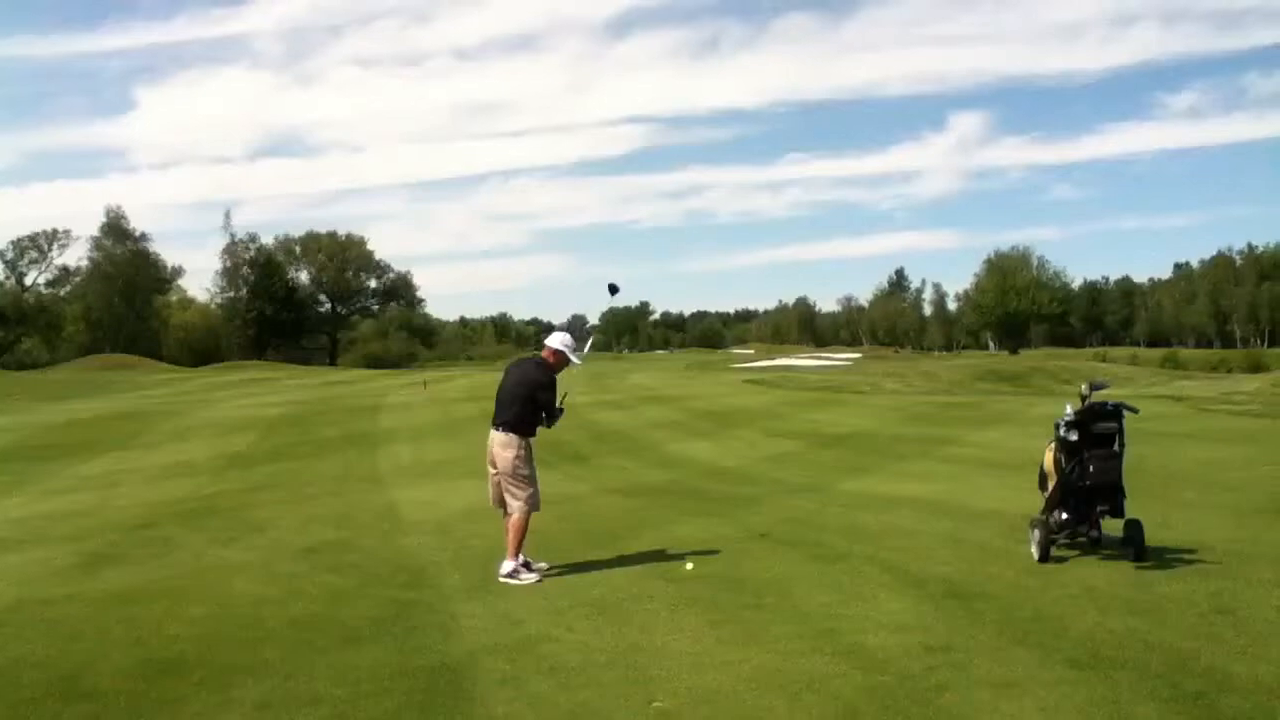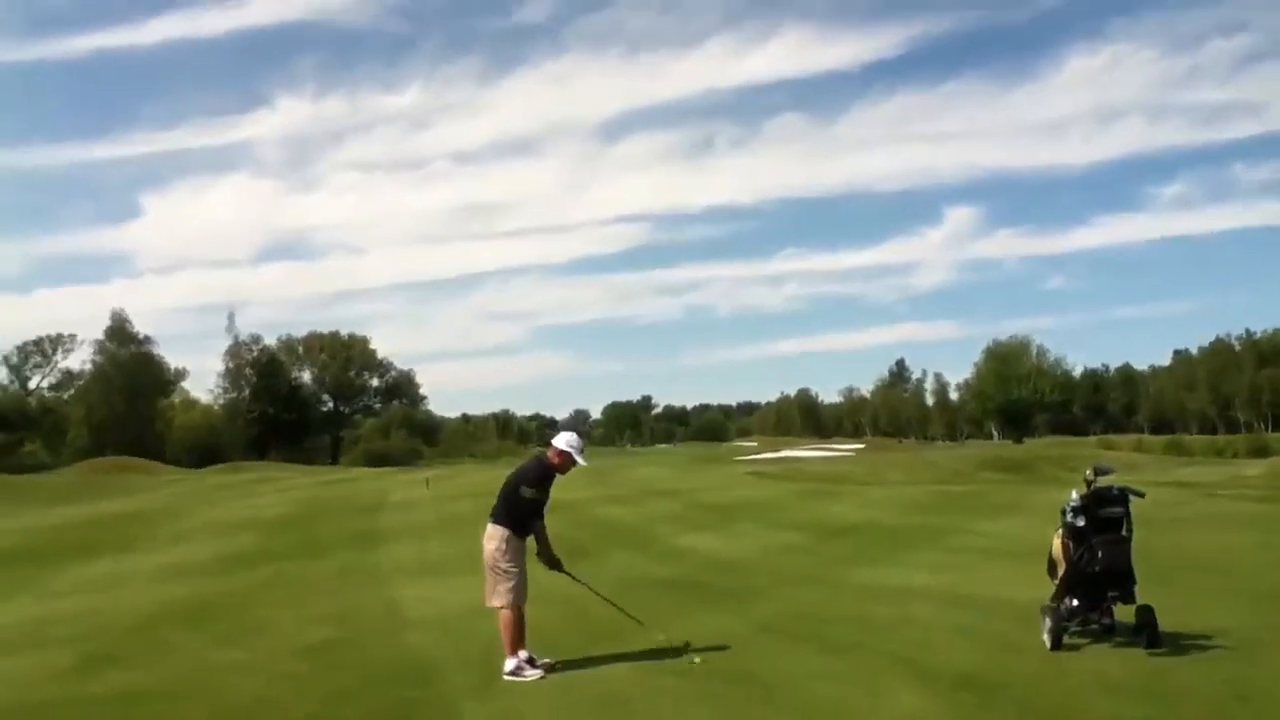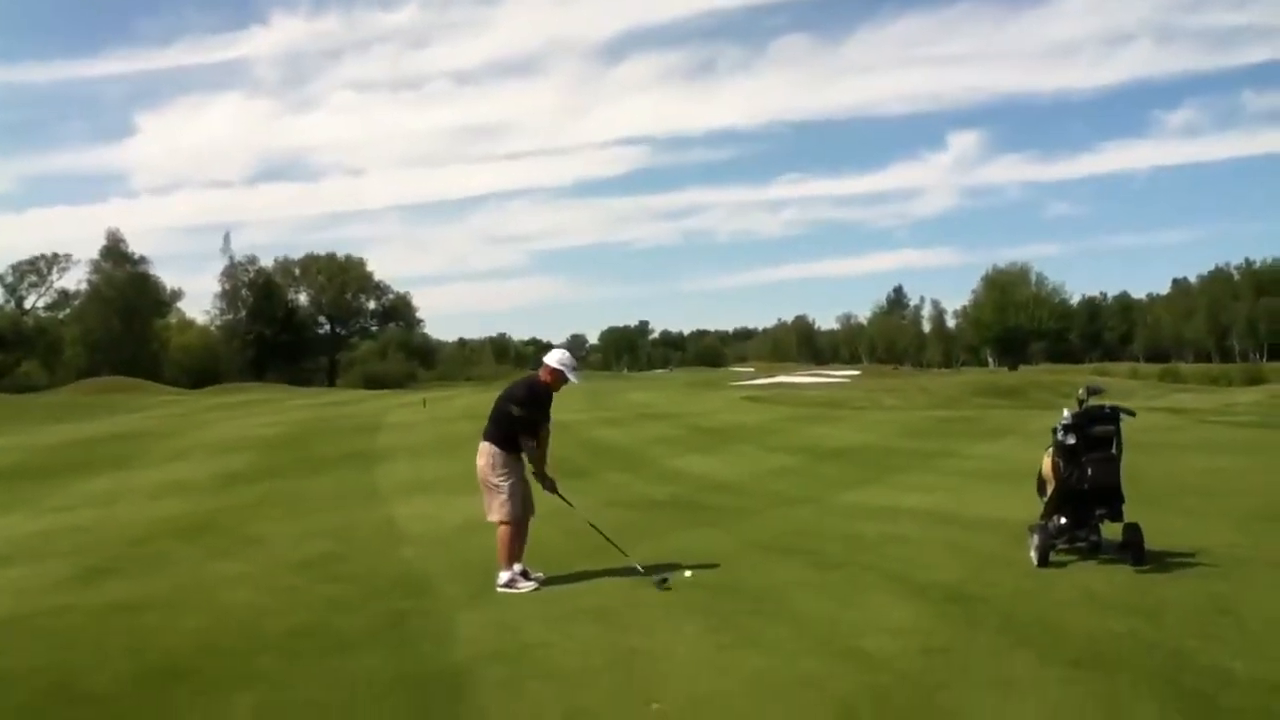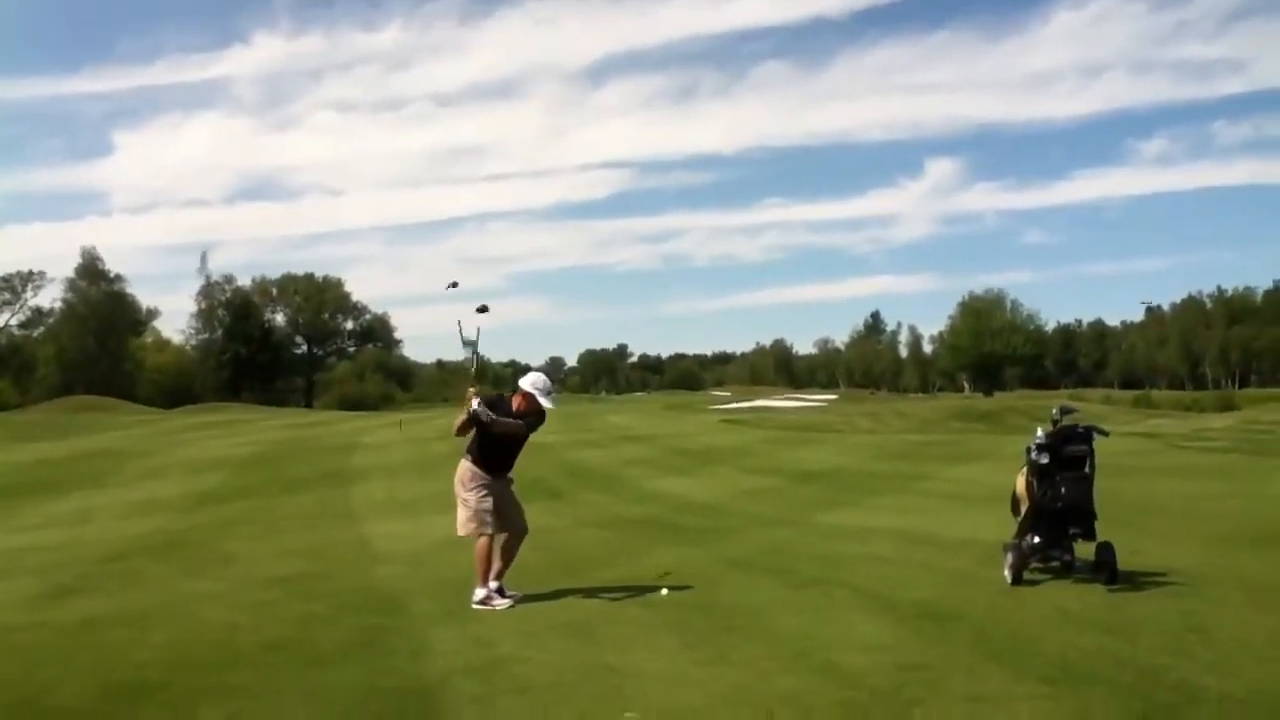
dt=0.7s
person 1, frame 1
left shoulder: (517, 366)
right shoulder: (544, 378)
right elbow: (551, 418)
left wrist: (535, 416)
right wrist: (555, 414)
left hip: (497, 437)
right hip: (513, 442)
left knee: (510, 505)
right knee: (523, 506)
left ankle: (517, 557)
right ankle: (509, 566)
person 1, frame 2
left shoulder: (543, 469)
right shoulder: (535, 473)
left elbow: (535, 517)
right elbow: (534, 519)
left wrist: (545, 550)
right wrist: (547, 552)
left hip: (511, 536)
right hip: (503, 537)
left knee: (516, 599)
right knee: (508, 600)
left ankle: (522, 654)
right ankle: (511, 663)
person 1, frame 3
left shoulder: (543, 392)
right shoulder: (522, 393)
left elbow: (543, 430)
right elbow: (525, 439)
left wrist: (542, 467)
right wrist: (542, 474)
left hip: (510, 455)
right hip: (496, 455)
left knee: (523, 513)
right knee: (508, 515)
left ankle: (517, 567)
right ankle: (506, 576)
person 1, frame 4
left shoulder: (536, 416)
right shoulder: (491, 402)
left elbow: (516, 427)
right elbow: (458, 431)
left wrist: (489, 418)
right wrist: (470, 410)
left hip: (500, 477)
right hip: (474, 473)
left knee: (517, 530)
right knee: (485, 531)
left ankle: (495, 583)
right ankle: (481, 593)
